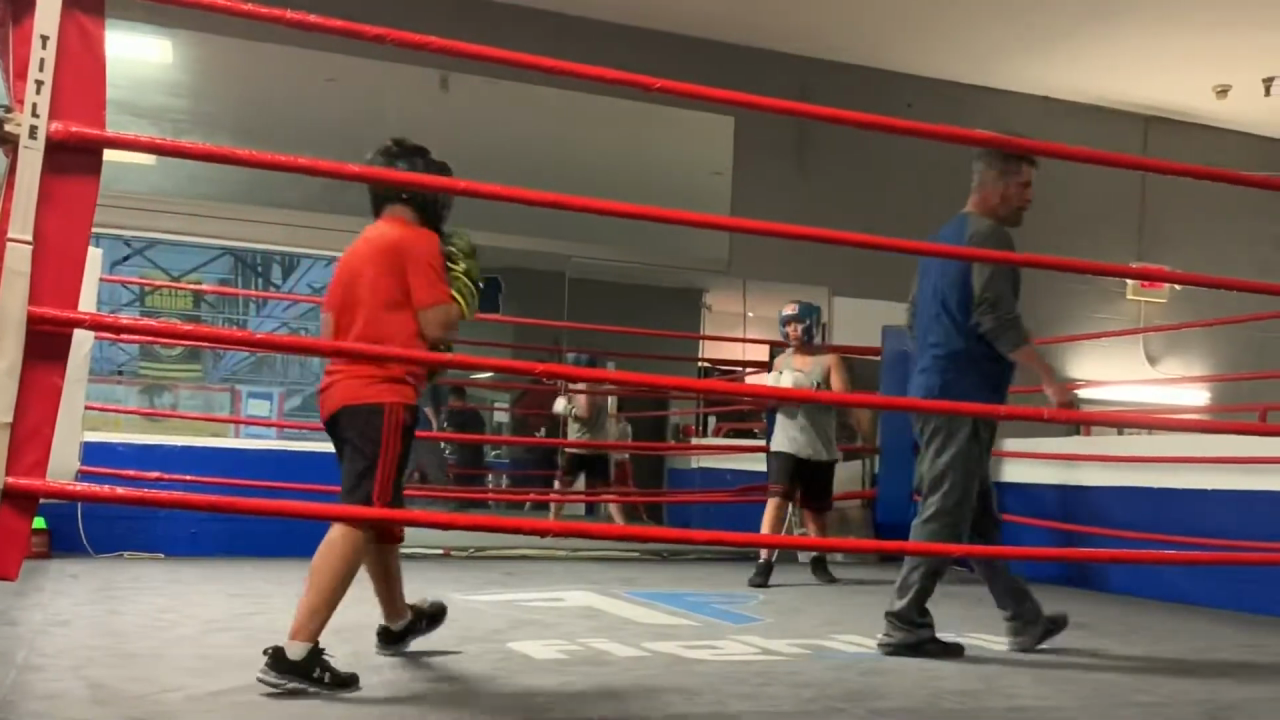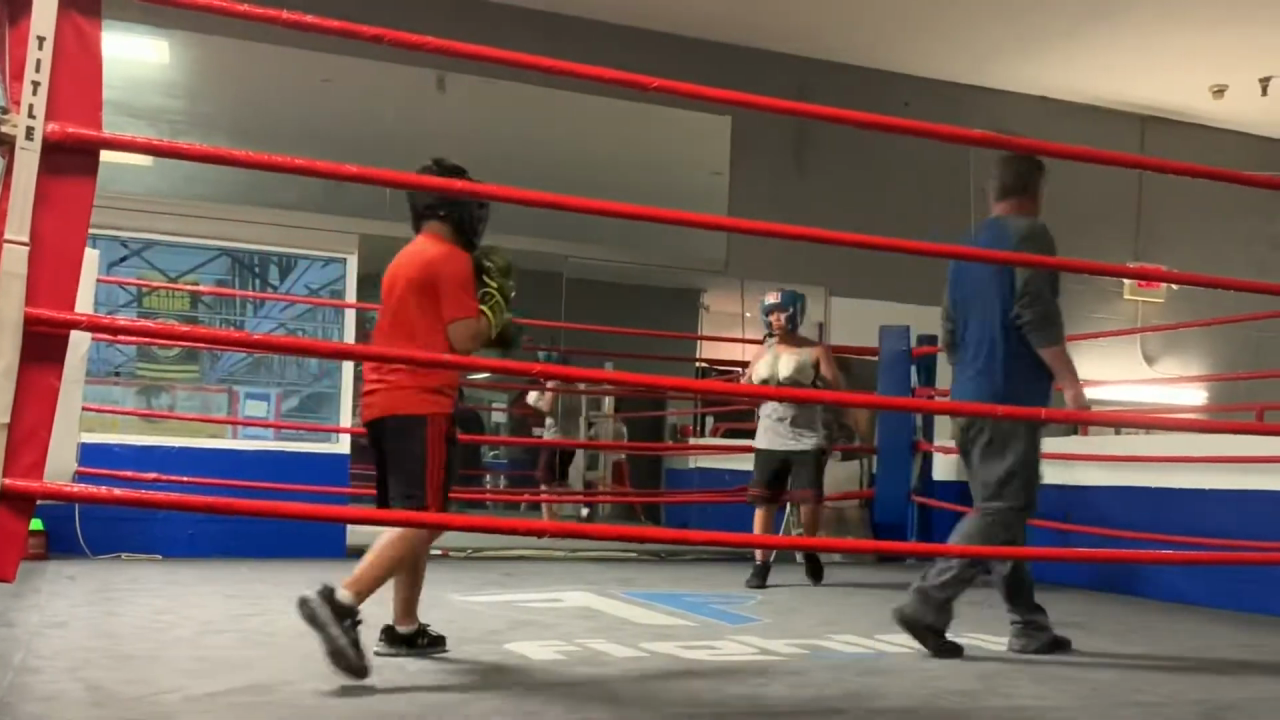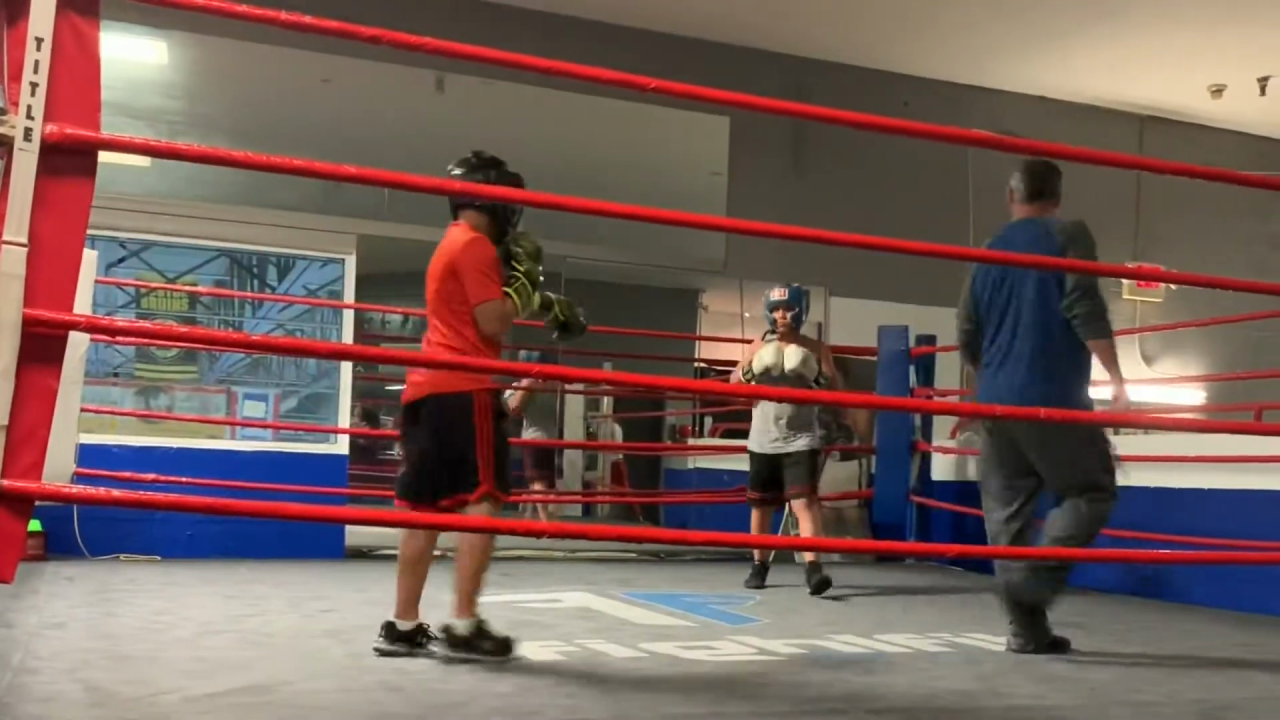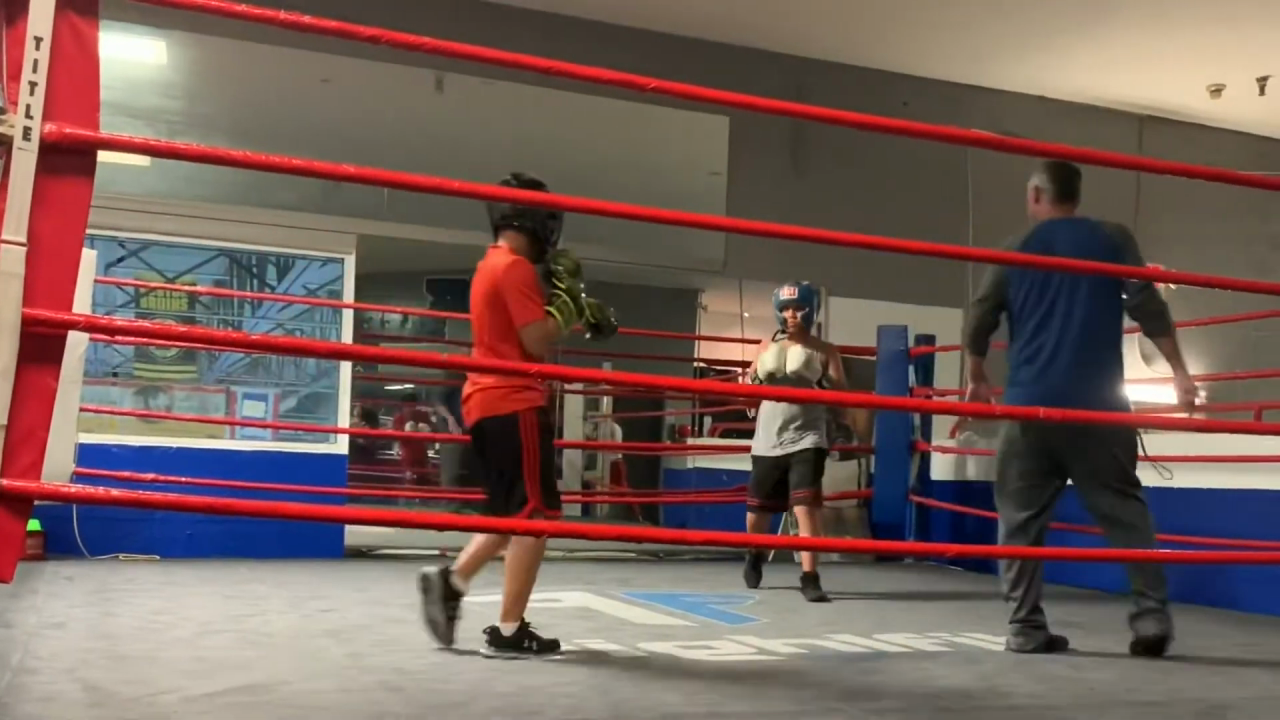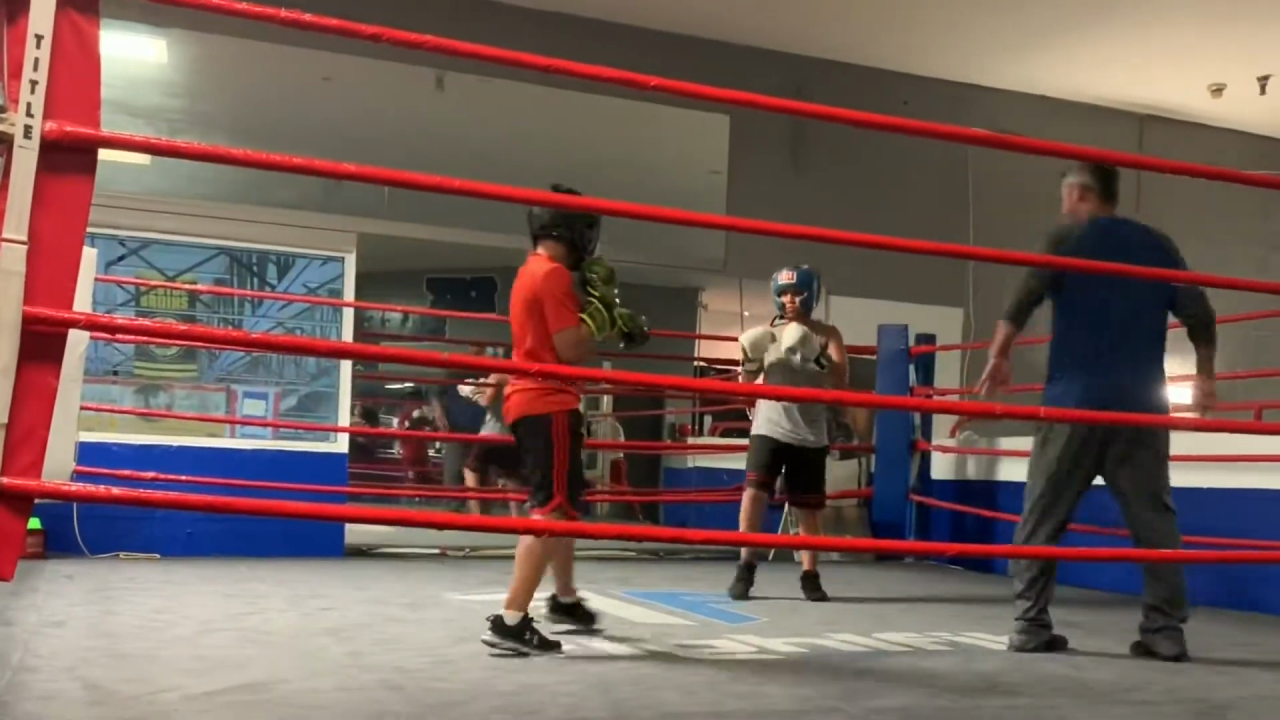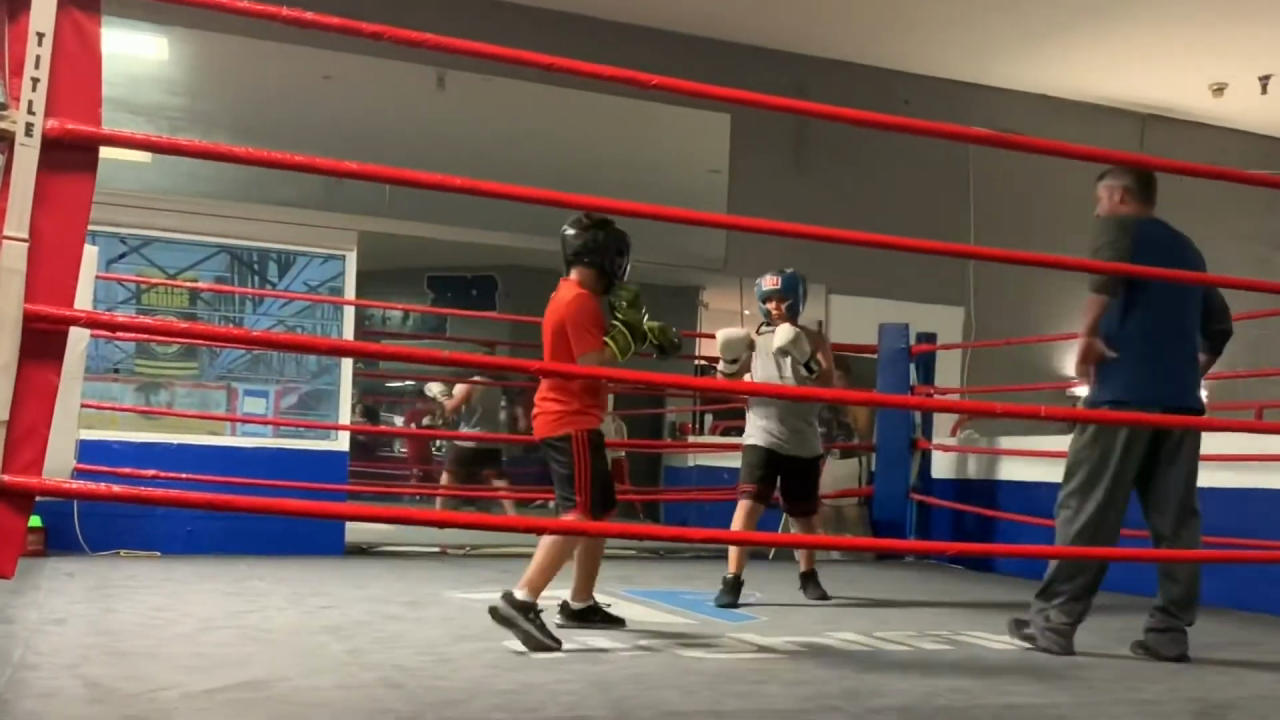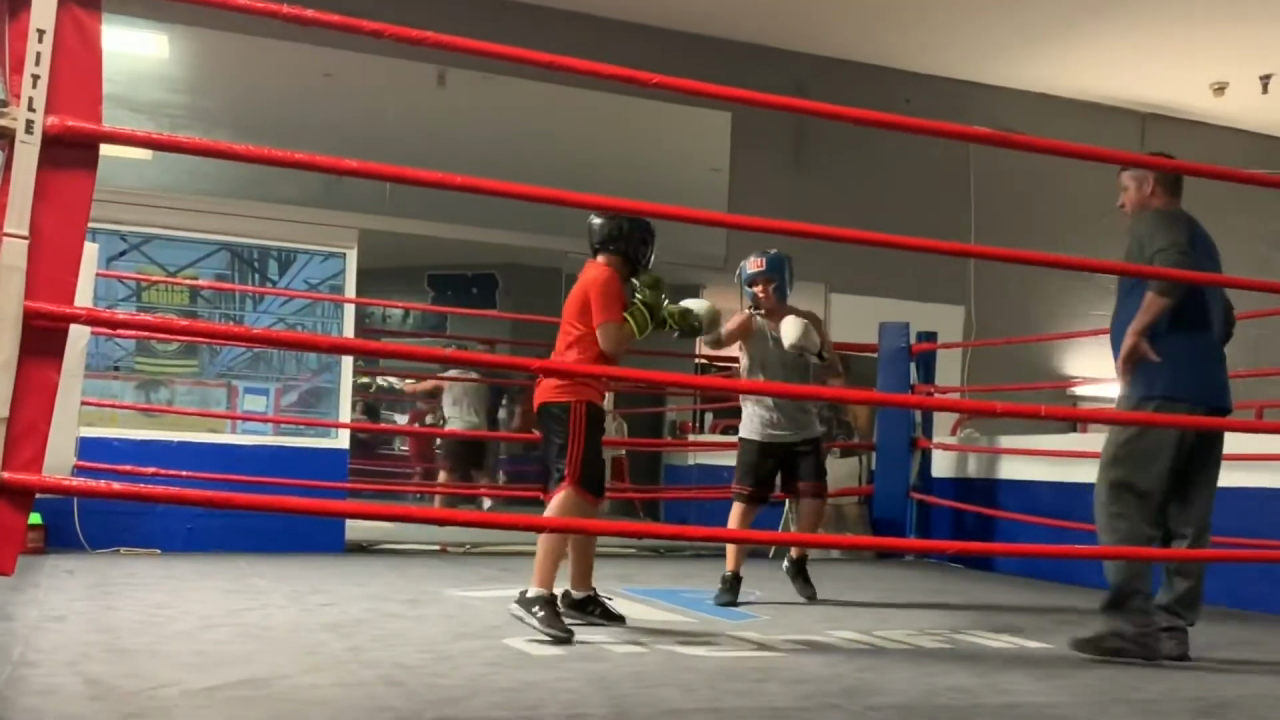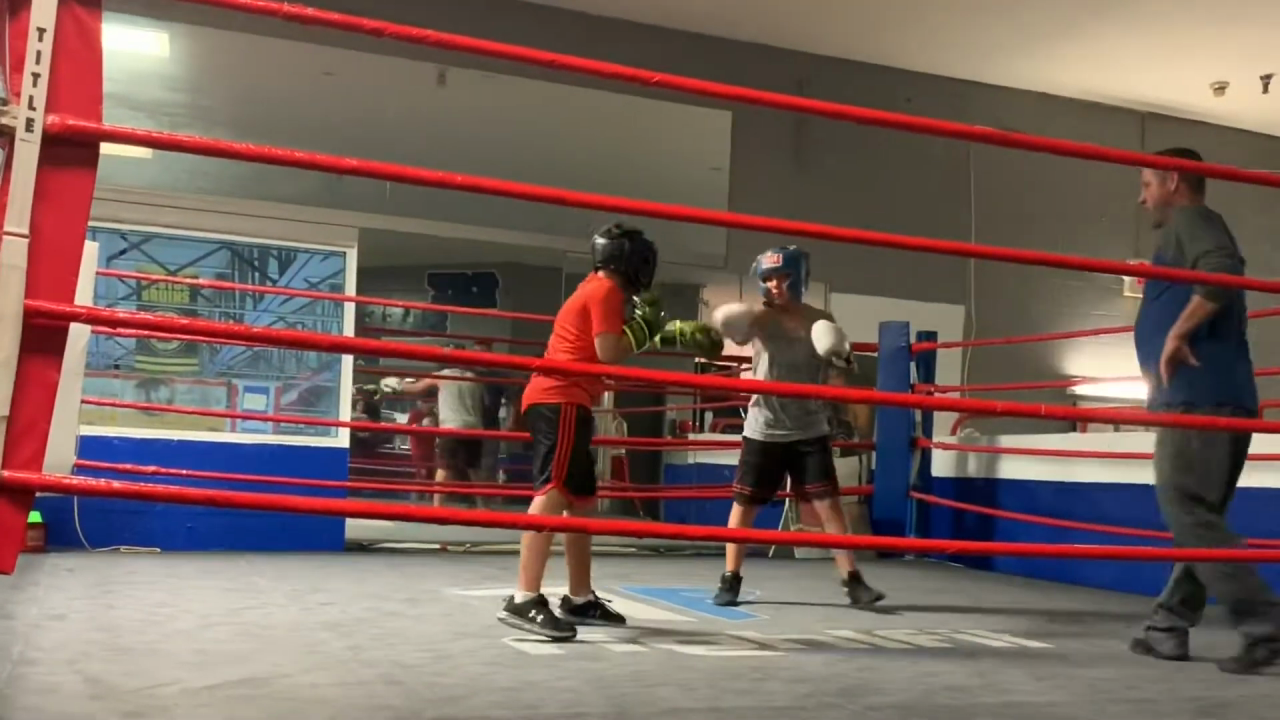
dt=0.2s
person 1, frame 1
left shoulder: (941, 239)
right shoulder: (989, 236)
left elbow: (915, 322)
right elbow: (997, 320)
right wrist: (1050, 380)
left hip: (932, 390)
right hip: (963, 396)
left knee: (979, 511)
right knee: (945, 511)
left ankle: (1024, 619)
right ankle: (904, 626)
person 1, frame 2
left shoulder: (969, 248)
right shoulder: (1030, 235)
left elbow: (950, 331)
right elbow: (1037, 316)
right wrist: (1070, 382)
left hip: (970, 397)
right hip: (1013, 398)
left knee: (998, 510)
right knee: (1002, 512)
left ankle: (1028, 625)
right ankle: (926, 603)
person 1, frame 3
left shoulder: (990, 251)
right shoulder: (1069, 234)
left elbow: (967, 332)
right elbow: (1084, 307)
right wrist: (1116, 375)
left hip: (996, 402)
right hip: (1055, 398)
left knee: (1007, 514)
right knee: (1091, 495)
left ankle: (1025, 626)
right ankle: (1031, 578)
person 1, frame 4
left shoulder: (1019, 249)
right shoulder: (1113, 239)
left elbow: (980, 319)
right elbow: (1148, 307)
left wrist: (976, 376)
right wrist: (1180, 371)
left hip: (1030, 403)
right hip: (1097, 402)
left knee: (1021, 516)
right knee: (1125, 509)
left ankle: (1025, 626)
right ankle: (1151, 613)
person 1, frame 5
left shoulder: (1069, 236)
right shoulder: (1160, 245)
left elbow: (1026, 295)
right elbow: (1200, 316)
left wrist: (997, 357)
right wrist: (1205, 376)
left hip: (1075, 400)
right hip: (1142, 402)
left knee: (1043, 515)
right knee: (1153, 515)
left ankle: (1029, 622)
right ankle: (1165, 631)
person 1, frame 6
left shoulder: (1118, 226)
right shoulder: (1187, 248)
left elbow: (1109, 271)
right elbow: (1220, 324)
left wrist: (1088, 334)
left hip: (1125, 390)
right hip: (1181, 397)
left knee: (1086, 506)
right knee: (1176, 515)
left ankle: (1054, 617)
right ankle: (1169, 629)
person 1, frame 7
left shoulder: (1154, 219)
right shoulder: (1202, 238)
left elbow: (1173, 271)
right elbow: (1223, 320)
left wrist: (1134, 330)
left hip: (1159, 390)
right hip: (1207, 392)
left knee: (1120, 494)
right knee: (1184, 515)
left ankle: (1133, 621)
right ankle: (1169, 627)
person 1, frame 8
left shoulder: (1188, 221)
right shoulder: (1197, 228)
left elbow: (1222, 275)
right elbow: (1231, 309)
left wrist: (1174, 334)
left hip: (1197, 395)
right hip: (1224, 395)
left knee: (1189, 510)
right knee: (1195, 515)
right ankle: (1169, 627)
person 2, frame 1
left shoulder: (357, 248)
right shoulder: (419, 242)
left elbow: (331, 328)
right elbow: (437, 326)
right wrist: (463, 279)
left hip: (343, 392)
right hip: (381, 395)
left knee: (384, 512)
right knee: (360, 520)
left ankle: (398, 621)
right ankle: (294, 653)
person 2, frame 2
left shoulder: (404, 257)
right shoulder: (452, 259)
right elbow: (464, 339)
left wrist: (488, 322)
right wrist: (496, 293)
left hip: (382, 400)
right hip: (417, 403)
left knee: (411, 513)
right knee: (420, 518)
left ankle: (404, 627)
right ankle: (337, 602)
person 2, frame 3
left shoulder: (453, 245)
right shoulder: (475, 246)
left elbow: (489, 307)
right elbow: (495, 322)
left wrist: (552, 307)
right wrist: (525, 274)
left hip: (427, 388)
right hip: (463, 389)
left knee: (428, 505)
right knee: (482, 499)
left ankle: (403, 625)
right ankle: (464, 625)
person 2, frame 4
left shoulder: (493, 266)
right shoulder: (514, 268)
right elbow: (537, 342)
left wrist: (579, 308)
right wrist: (568, 295)
left hip: (485, 403)
right hip: (514, 404)
left knee: (511, 513)
right knee: (535, 514)
left ankle: (449, 579)
right ankle: (509, 629)
person 2, frame 5
left shoulder: (532, 272)
right shoulder: (553, 276)
right elbow: (572, 346)
left wrist: (615, 318)
right wrist: (601, 302)
left hip: (531, 401)
right hip: (548, 404)
left knee: (564, 503)
right knee: (551, 510)
left ankle: (564, 598)
right ankle: (510, 622)
person 2, frame 6
left shoulder: (569, 296)
right shoulder: (580, 300)
right elbow: (596, 366)
left wrist: (646, 331)
right wrist: (630, 326)
left hip: (561, 419)
right hip: (572, 424)
left knee: (596, 511)
right knee: (580, 515)
left ankle: (579, 604)
right ankle: (520, 600)
person 2, frame 7
left shoulder: (597, 278)
right shoulder: (607, 277)
left elbow: (615, 329)
right elbow: (612, 342)
left wrist: (664, 313)
right wrist: (645, 306)
left hip: (564, 397)
right hip: (571, 397)
left knee: (585, 497)
right knee: (570, 491)
left ankle: (580, 595)
right ankle: (535, 596)
person 2, frame 8
left shoulder: (597, 292)
right shoulder: (605, 291)
left elbow: (624, 351)
right elbow: (611, 354)
left wrist: (688, 333)
right wrist: (644, 322)
left hip: (563, 402)
right hip: (559, 400)
left knee: (581, 500)
right knee: (554, 493)
left ankle: (581, 600)
right ankle: (523, 599)
person 3, frame 1
left shoulder: (829, 361)
right shoulder: (780, 361)
left elbow: (843, 397)
left wrist: (813, 391)
left hip: (820, 447)
right hip: (785, 443)
left knee: (817, 509)
right knee: (777, 499)
left ankle: (819, 560)
right ankle: (764, 563)
person 3, frame 2
left shoulder: (815, 350)
right shoulder: (762, 351)
left elbow: (837, 389)
left wrist: (811, 379)
right wrist: (755, 380)
left hip: (808, 437)
right hip: (770, 438)
left knee: (810, 502)
right knee: (764, 502)
left ankle: (811, 554)
right ankle: (761, 565)
person 3, frame 3
left shoulder: (816, 349)
right shoulder: (759, 346)
left elbow: (836, 389)
right elbow: (735, 382)
left wrist: (814, 375)
right wrist: (752, 371)
left hip: (802, 439)
right hip: (764, 440)
left knee: (804, 501)
right knee: (760, 506)
left ankle: (813, 567)
right ankle: (760, 565)
person 3, frame 4
left shoulder: (825, 352)
right shoulder: (769, 348)
left elbow: (839, 393)
left wrist: (818, 377)
right wrist: (760, 375)
left hip: (808, 441)
right hip: (768, 442)
left knee: (806, 507)
right knee: (756, 513)
left ankle: (810, 577)
right ankle: (756, 553)
person 3, frame 5
left shoulder: (826, 333)
right shoulder: (769, 334)
left elbow: (841, 379)
right elbow: (746, 383)
left wrist: (814, 354)
right wrist: (751, 359)
left hip: (811, 434)
right hip: (769, 428)
left knee: (808, 508)
right knee: (754, 493)
left ankle: (810, 576)
right ankle: (745, 565)
person 3, frame 6
left shoulder: (814, 340)
right shoulder: (754, 340)
left elbow: (827, 385)
right elbow: (730, 380)
left wrist: (805, 360)
right wrist: (729, 360)
left hip: (804, 442)
right hip: (763, 436)
left knee: (805, 515)
right knee: (749, 502)
left ankle: (808, 575)
right ankle: (732, 580)
person 3, frame 7
left shoulder: (808, 323)
right shoulder: (748, 322)
left elbow: (834, 376)
right elbow: (719, 340)
left wrist: (818, 354)
right wrist: (707, 332)
left hip: (803, 429)
right hip: (760, 429)
left knee: (813, 501)
right knee: (744, 502)
left ankle: (796, 562)
right ankle: (731, 579)
person 3, frame 8
left shoulder: (820, 322)
right shoulder: (761, 317)
left elbow: (840, 370)
right elbow: (740, 334)
left wrist: (842, 357)
right wrist: (730, 327)
left hip: (810, 429)
right hip: (765, 429)
left knee: (828, 503)
right knee: (744, 502)
left ankle: (853, 582)
right ankle: (730, 579)
